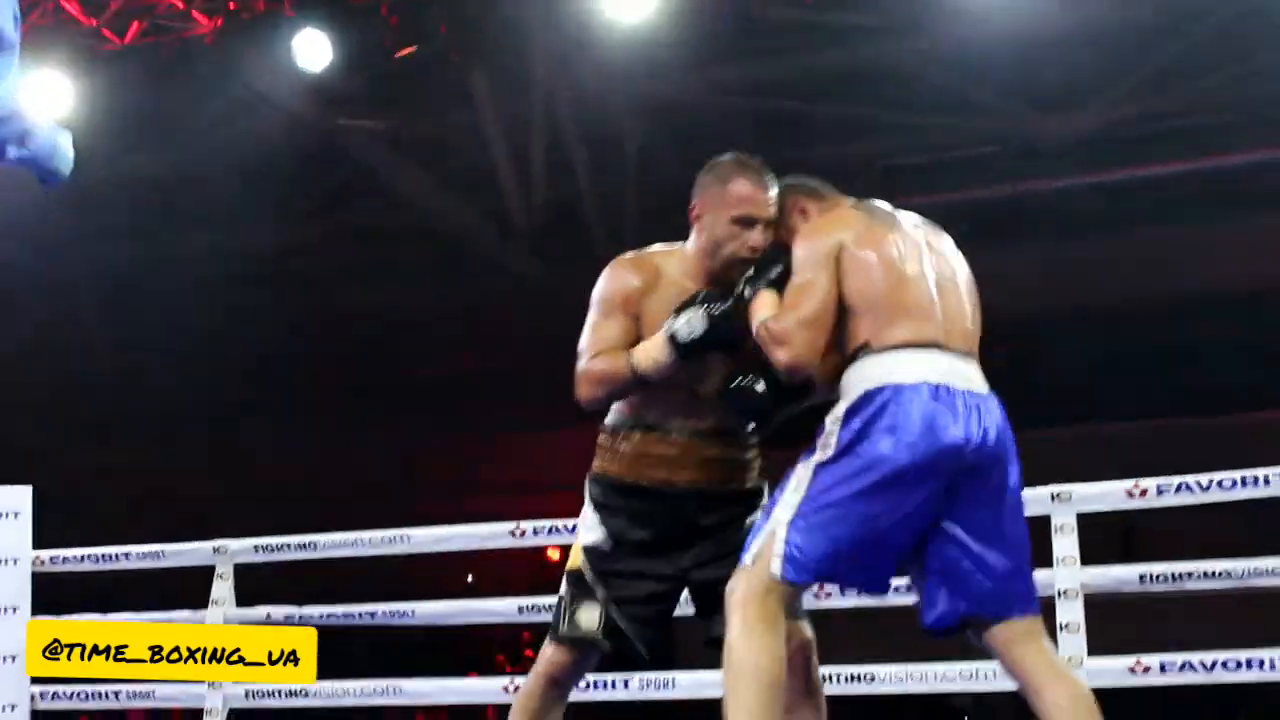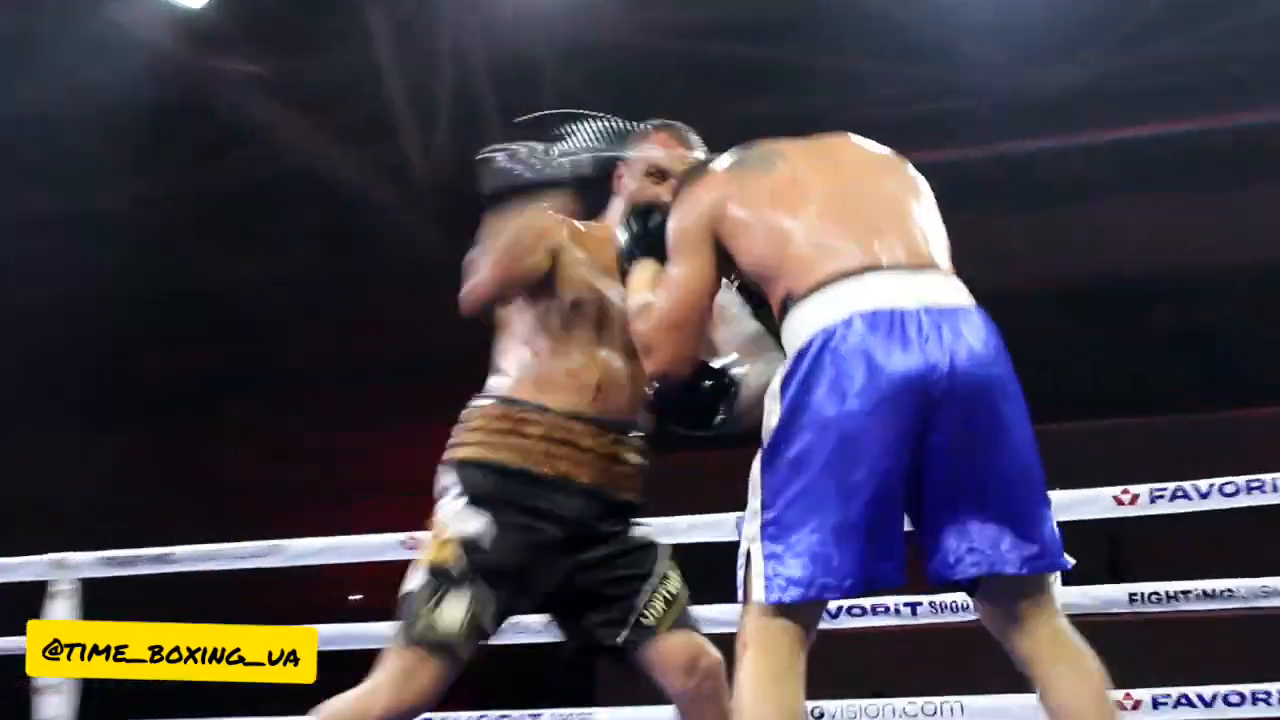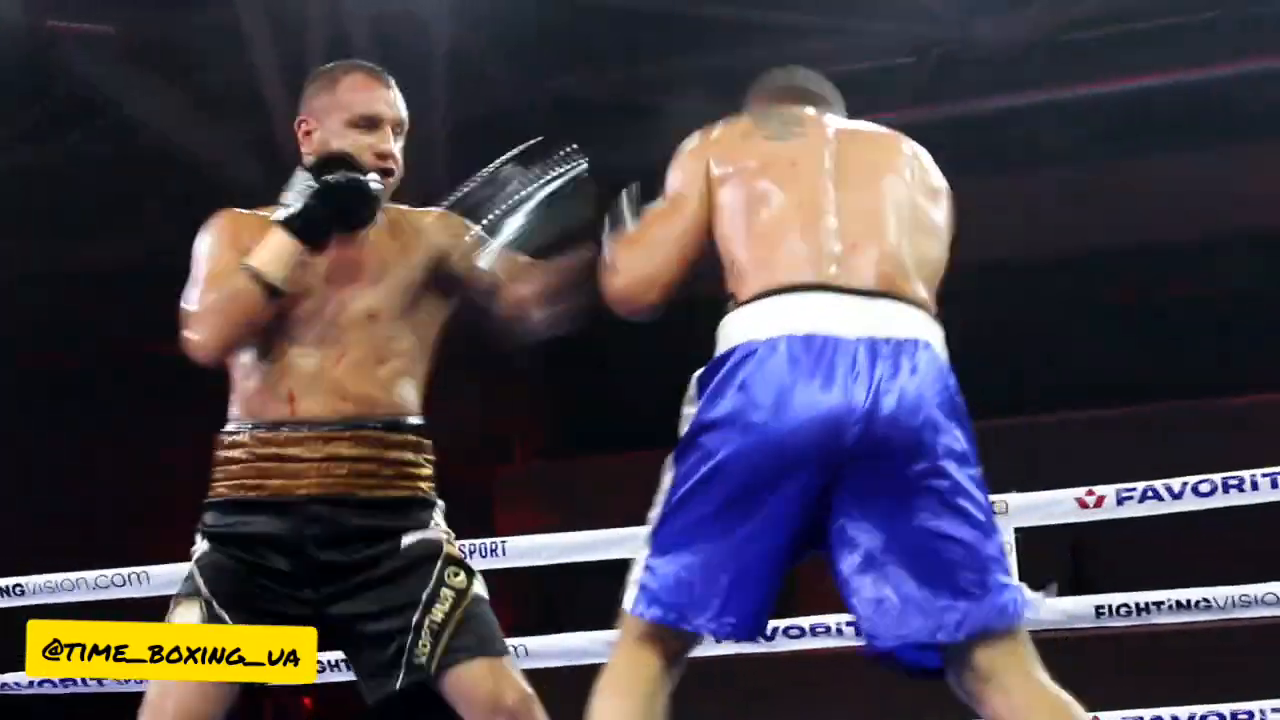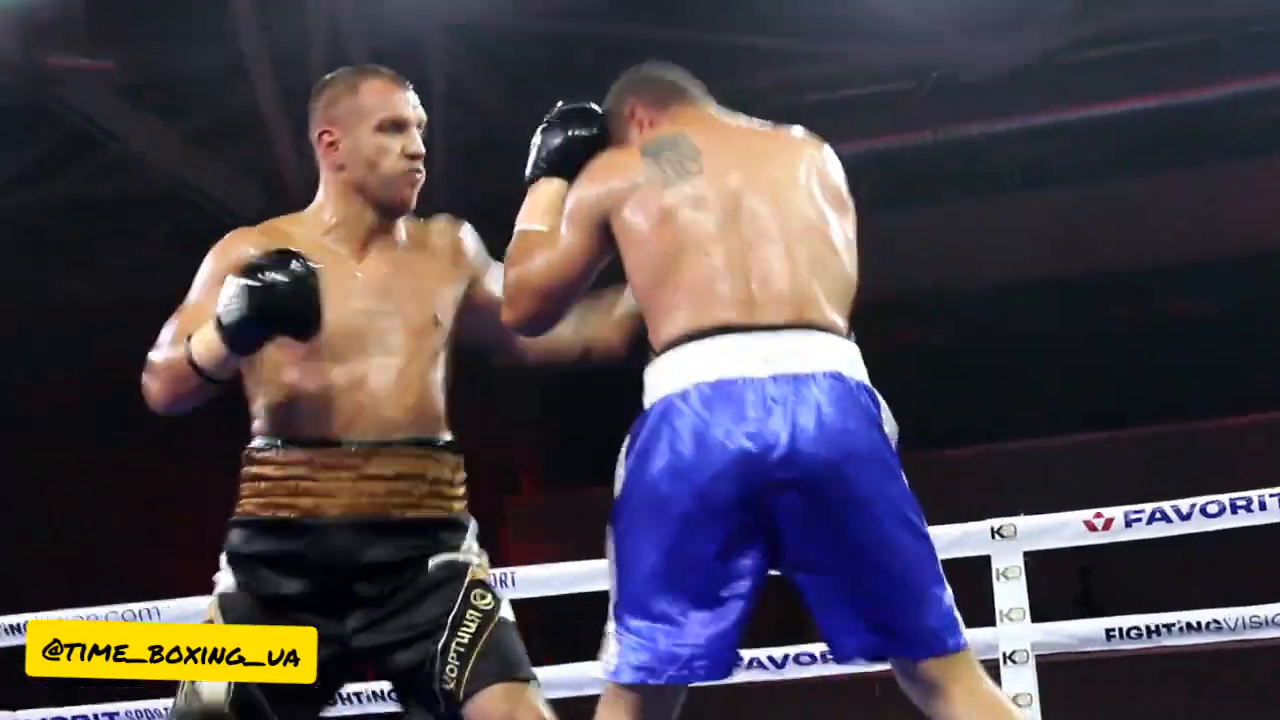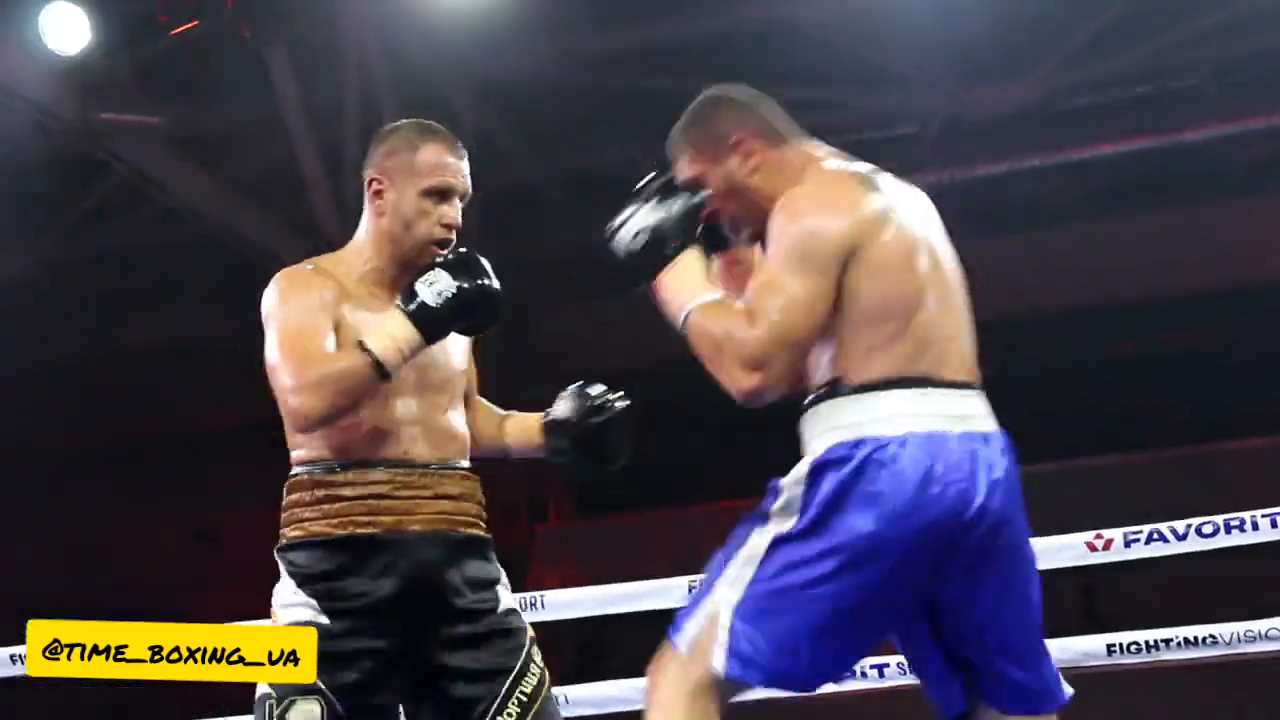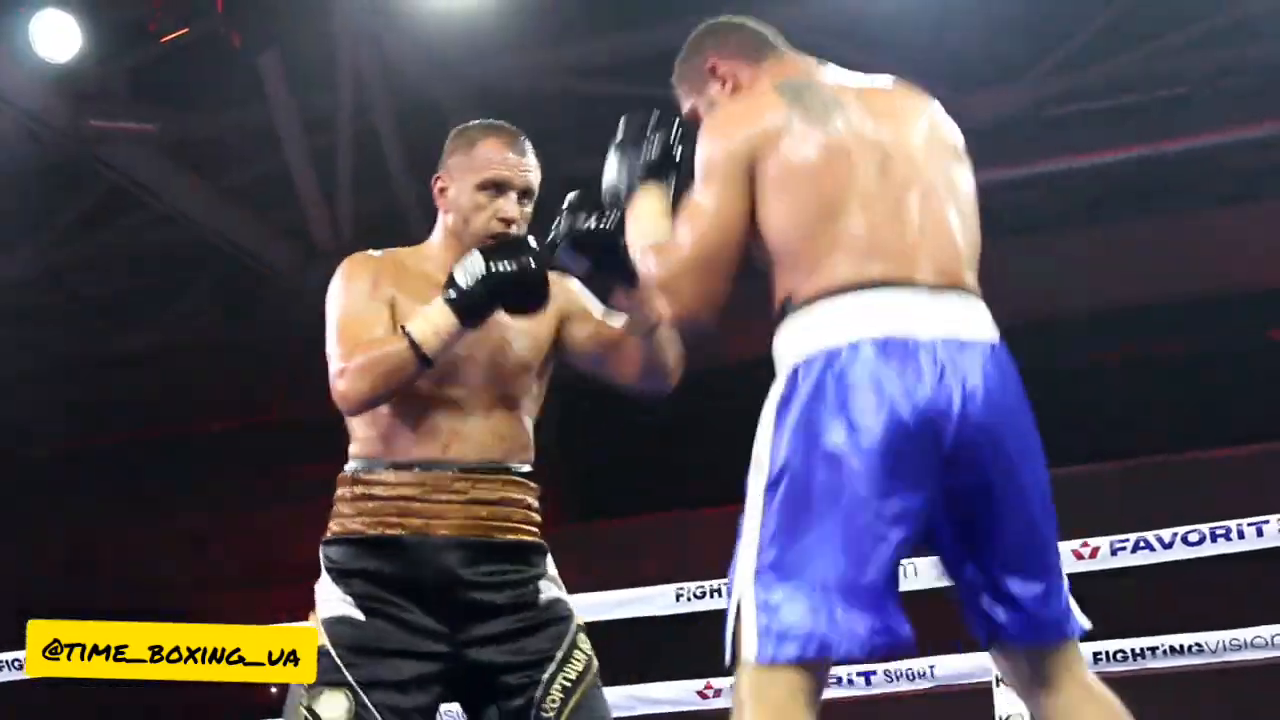
dt=0.4s
person 1, frame 1
left shoulder: (825, 230)
right shoulder: (931, 236)
left elbow: (794, 353)
left wrist: (761, 293)
left hip: (897, 414)
right hip: (979, 418)
left knee: (756, 593)
right knee: (1018, 637)
person 1, frame 2
left shoulder: (707, 191)
right shoulder: (875, 157)
left elbow: (666, 357)
left wrist: (643, 262)
left hip: (849, 355)
right hip: (962, 336)
left knee: (775, 624)
right knee: (1026, 614)
person 1, frame 3
left shoulder: (719, 145)
right shoulder: (915, 164)
left elbow: (633, 286)
left wrist: (634, 230)
left hip: (770, 376)
right hip: (904, 376)
person 1, frame 4
left shoulder: (613, 173)
right shoulder: (814, 157)
left elbow: (525, 309)
left wrist: (548, 178)
left hip: (696, 421)
right hip: (828, 405)
person 1, frame 5
left shoulder: (817, 205)
right shoulder: (897, 198)
left elbow: (754, 371)
left wrist: (674, 261)
left hip: (878, 466)
right hip: (975, 465)
person 1, frame 6
left shoulder: (742, 121)
right shoulder: (922, 112)
left elbow: (682, 297)
left wrist: (640, 189)
left hip: (853, 380)
right hip: (976, 369)
person 2, frame 1
right shoulder: (633, 278)
right elbow: (591, 386)
left wrist: (772, 385)
right wrist: (676, 340)
left hip: (727, 499)
right hip: (632, 496)
right knee: (562, 660)
person 2, frame 2
right shoulder: (556, 242)
right elbow: (480, 291)
left wrist: (712, 391)
right wrist: (543, 192)
left hip: (602, 512)
right hip: (504, 487)
left knee: (699, 669)
person 2, frame 3
left shoulder: (428, 235)
right shoulder: (238, 231)
left elbow: (530, 303)
right elbow: (208, 339)
left wrist: (576, 246)
right wrist: (298, 227)
left hip: (388, 522)
right hip: (255, 522)
person 2, frame 4
left shoulder: (448, 250)
right shoulder: (248, 254)
left elbow: (528, 338)
right elbow: (161, 387)
left wrist: (638, 304)
right wrist: (232, 330)
left hip: (419, 546)
right hip: (284, 549)
person 2, frame 5
left shoulder: (463, 293)
right shoulder: (306, 288)
right elbow: (306, 403)
left wrist: (558, 428)
right wrist: (415, 322)
left hip: (459, 565)
right hip: (341, 564)
person 2, frame 6
left shoulder: (547, 294)
right shoulder: (372, 275)
left elbow: (656, 373)
right elbow: (355, 386)
right wrist: (461, 303)
left hip: (506, 567)
right hip: (383, 567)
